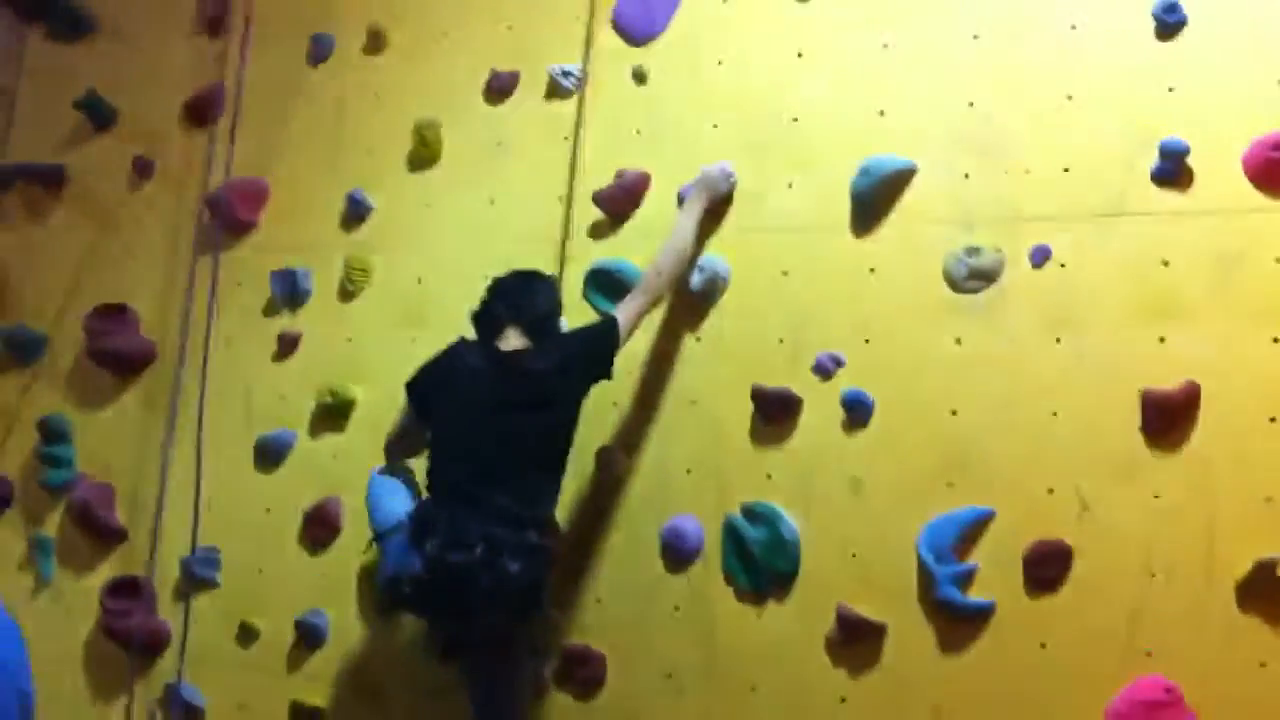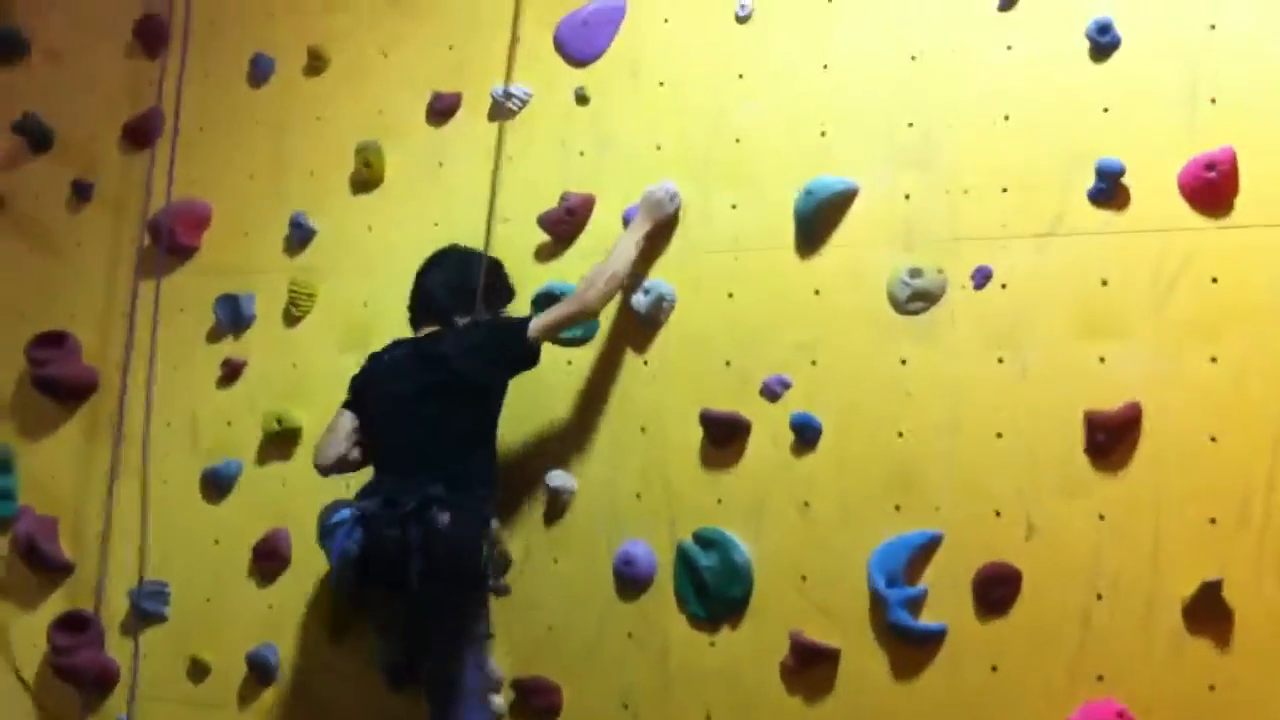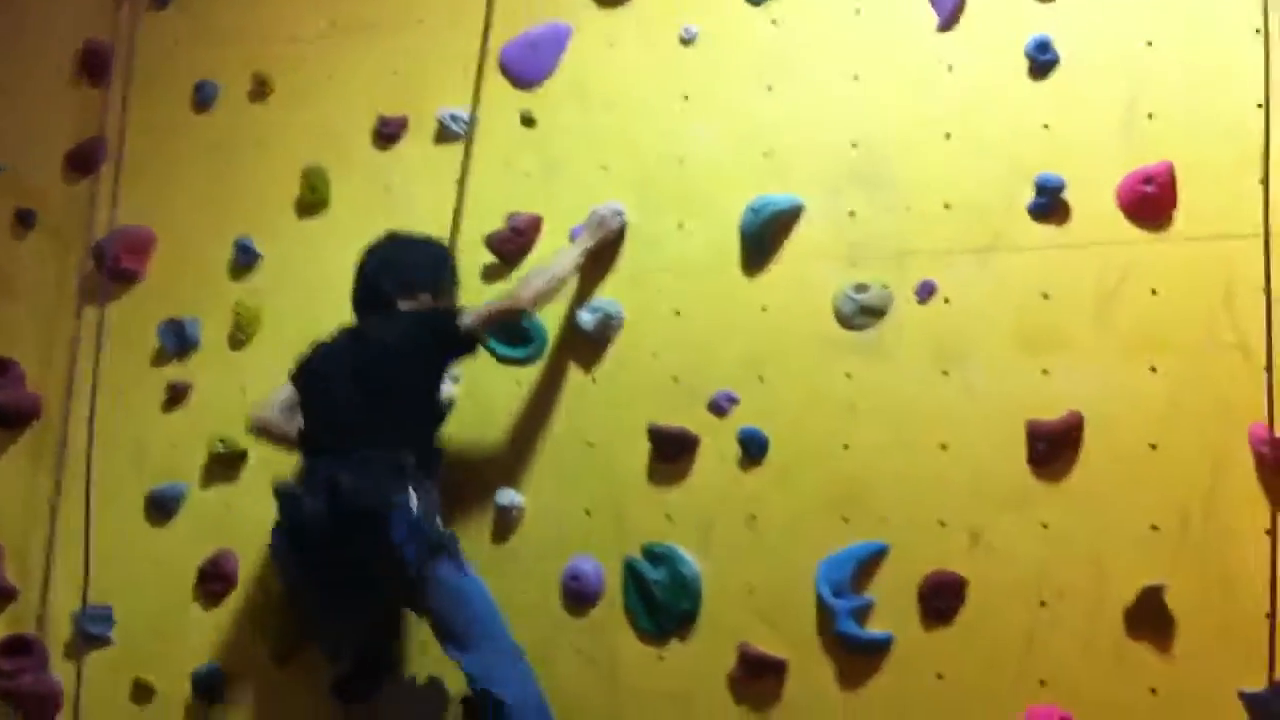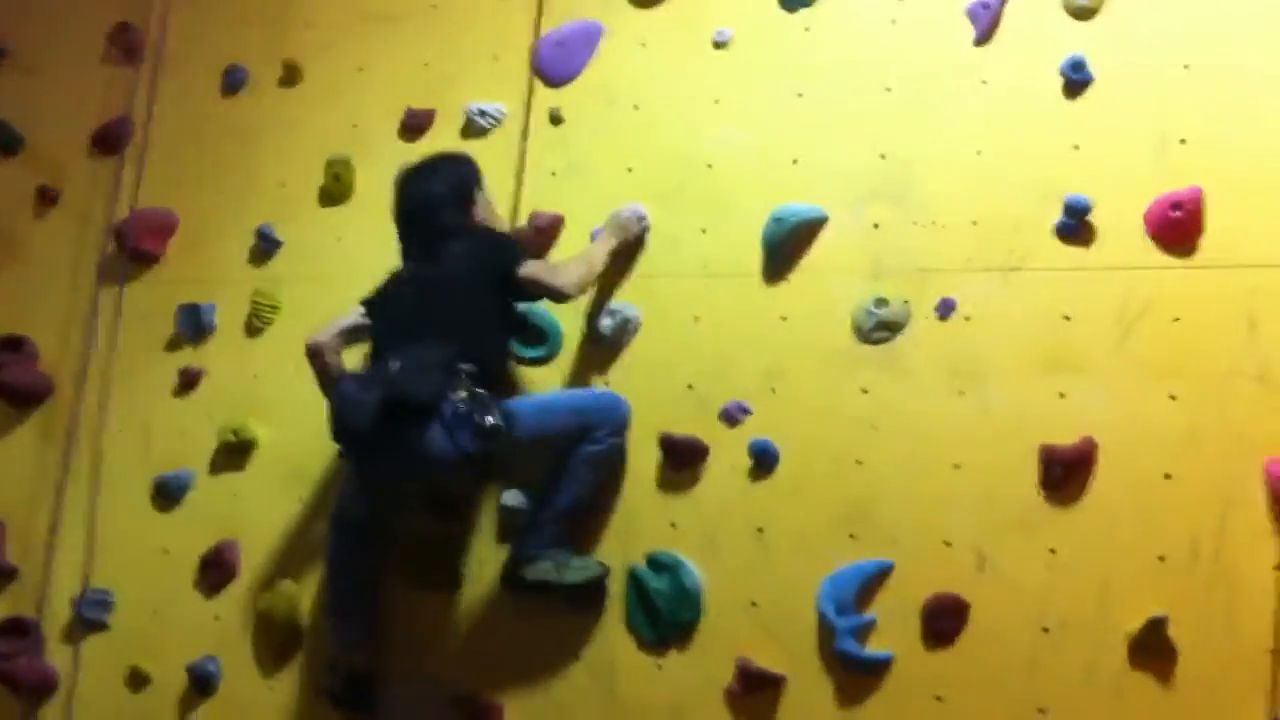
dt=0.7s
person 1, frame 1
left shoulder: (451, 365)
right shoulder: (568, 363)
left elbow: (395, 451)
right elbow: (653, 288)
right wrist: (698, 203)
left hip: (425, 571)
right hip: (509, 583)
left knee: (386, 484)
left ankle: (449, 628)
person 1, frame 2
left shoulder: (381, 366)
right shoulder: (483, 346)
left elbow: (327, 458)
right elbow: (586, 302)
right wrist: (642, 225)
left hip: (373, 548)
right hip: (448, 553)
left knee: (337, 517)
left ankle: (406, 645)
person 1, frame 3
left shoulder: (327, 354)
right shoulder: (424, 332)
left elbow: (264, 418)
right elbow: (519, 300)
right wrist: (586, 242)
left hip: (318, 529)
right hip: (397, 523)
left knee: (293, 540)
right knee: (501, 674)
left ankle: (355, 663)
person 1, frame 4
left shoulder: (402, 282)
right shoulder: (489, 251)
left elbow: (320, 343)
right elbow: (564, 283)
left wrist: (351, 409)
right wrist: (610, 238)
left hip: (379, 436)
right hip: (447, 426)
left knee: (353, 524)
right knee: (606, 413)
left ankle: (353, 664)
right ankle: (539, 553)
